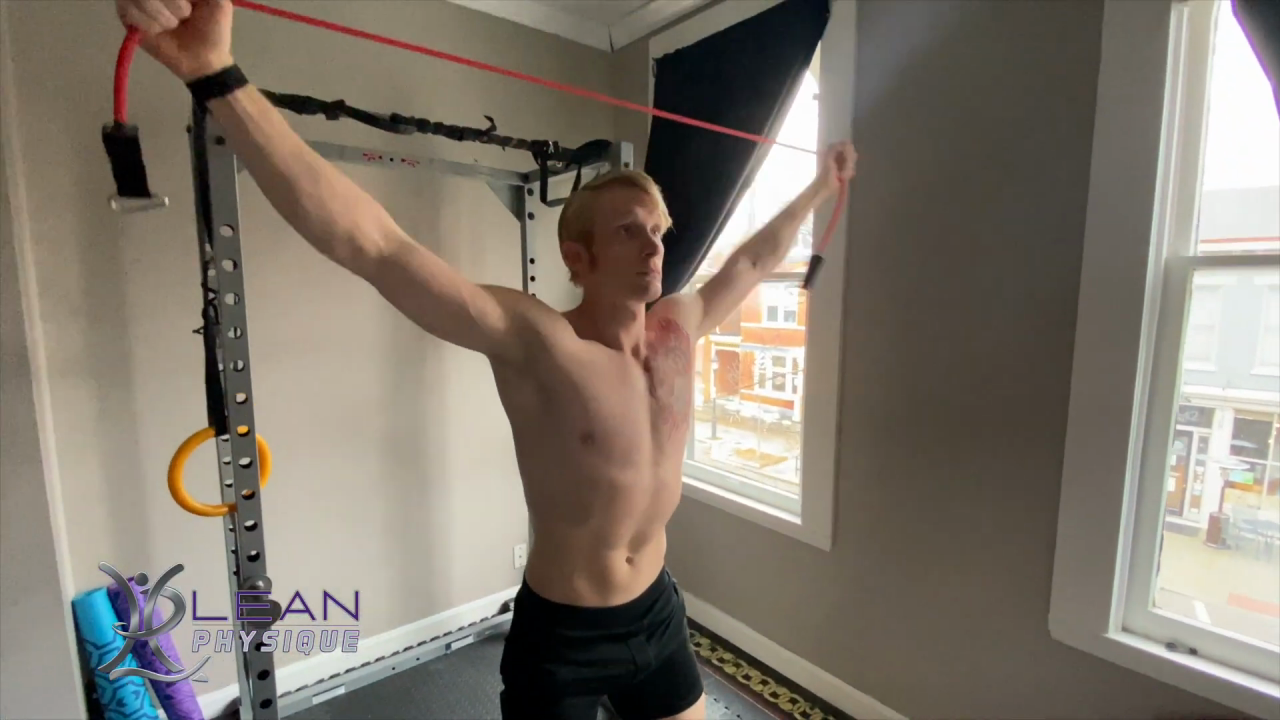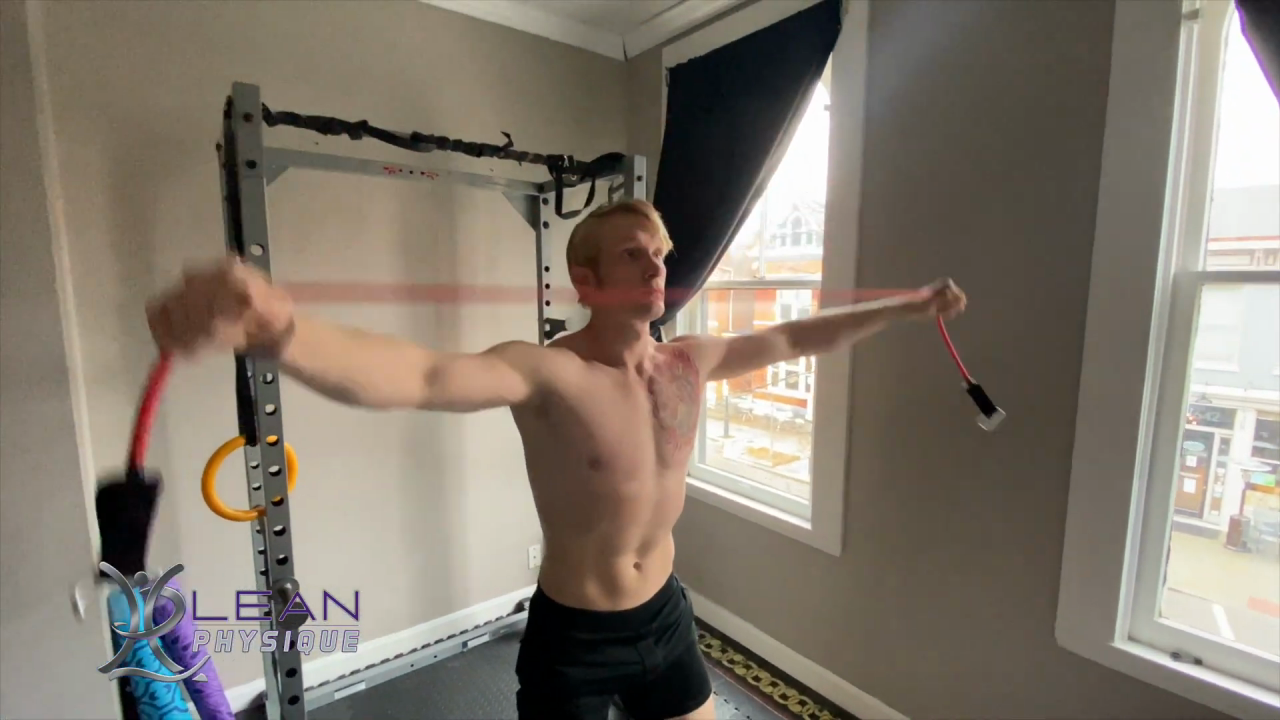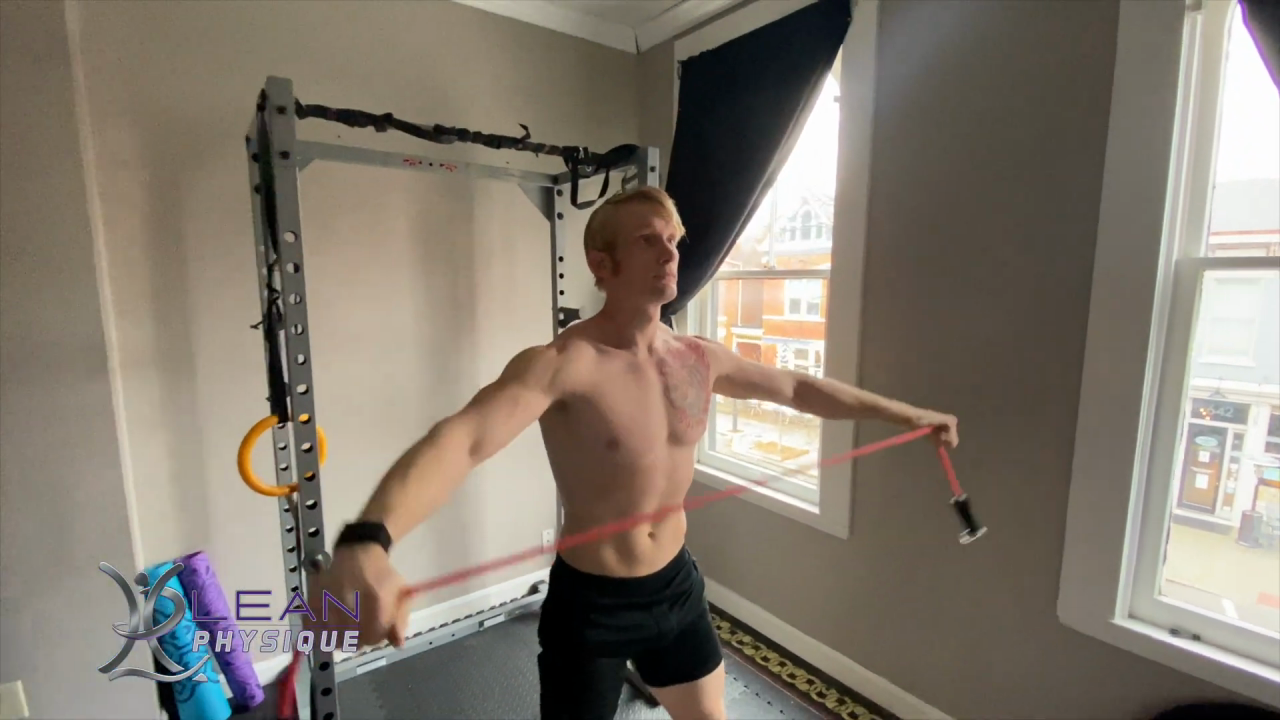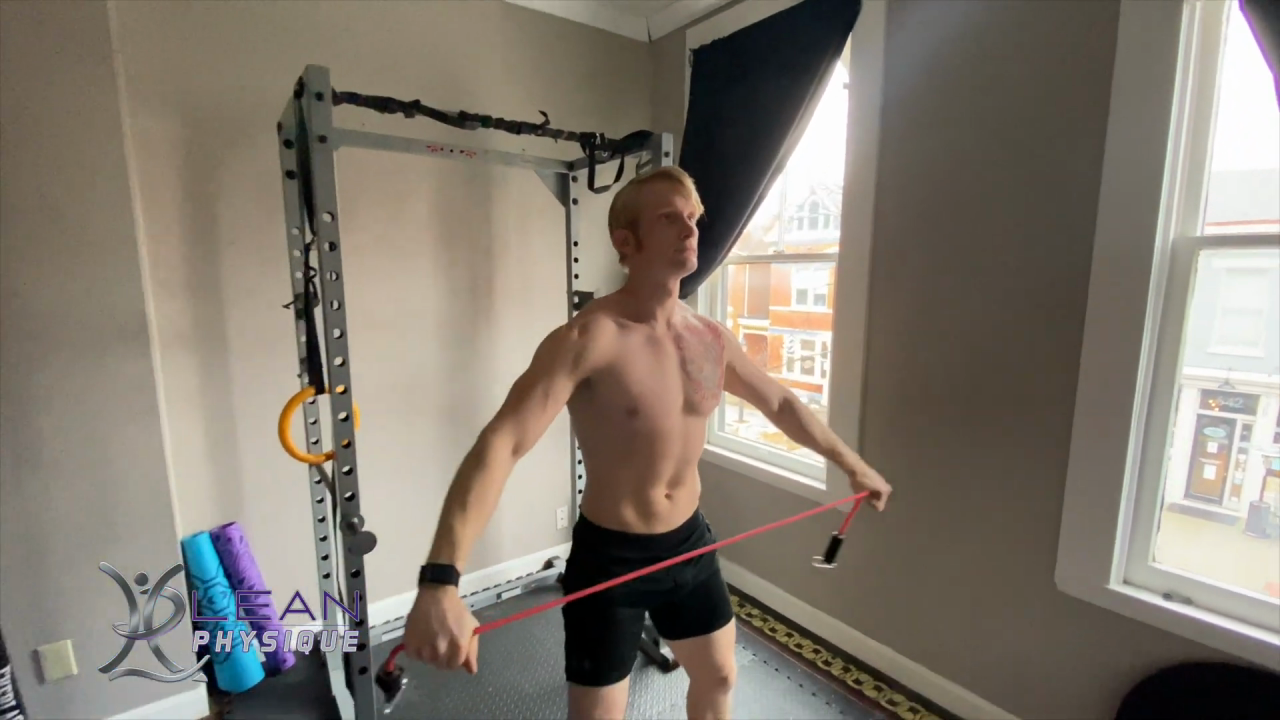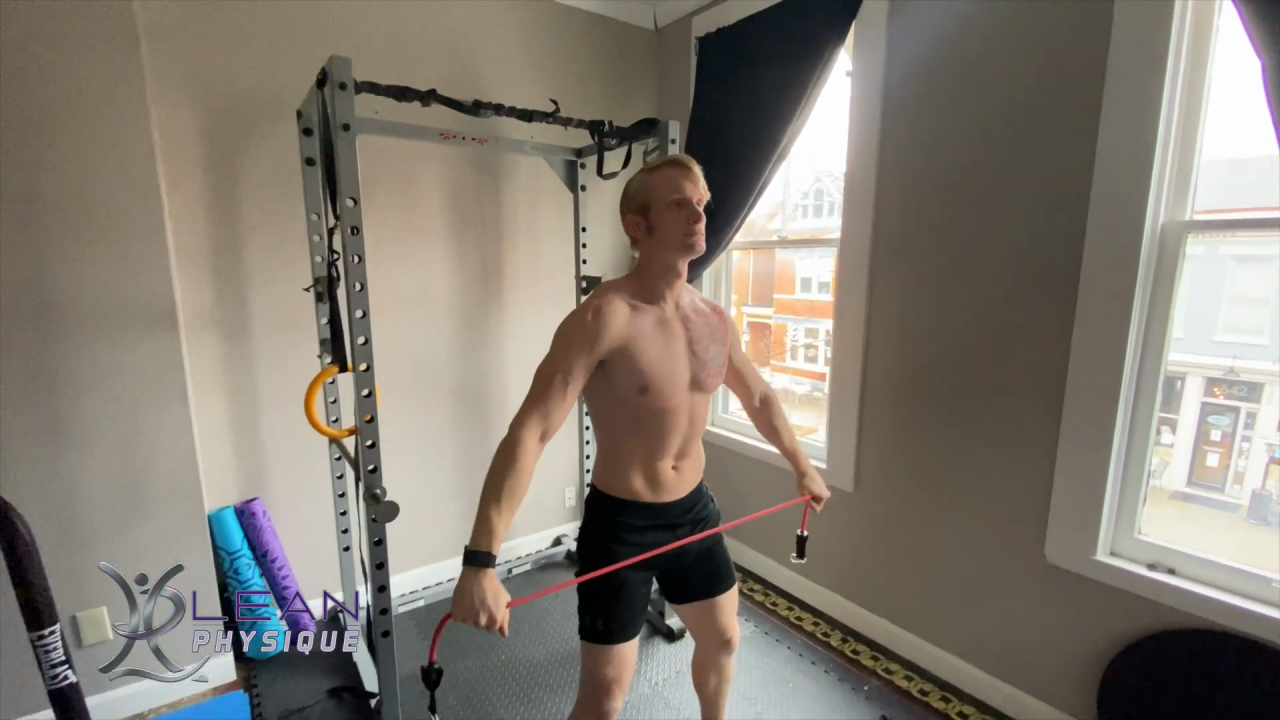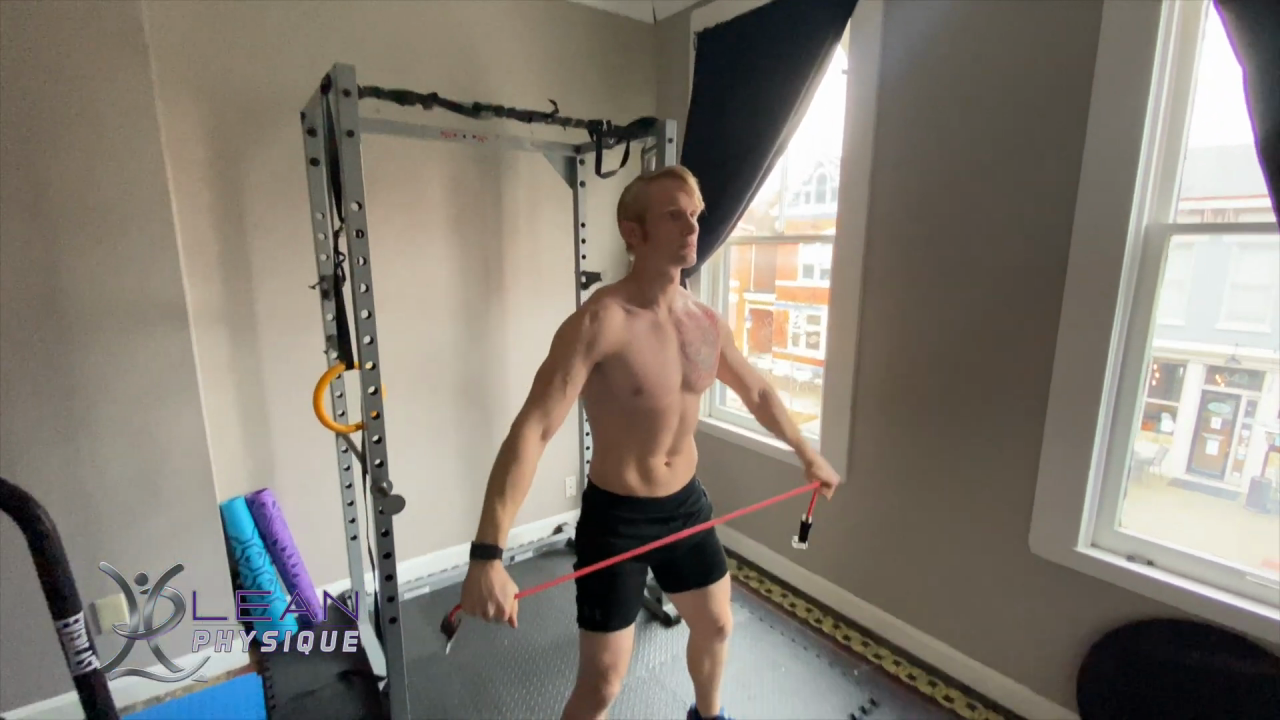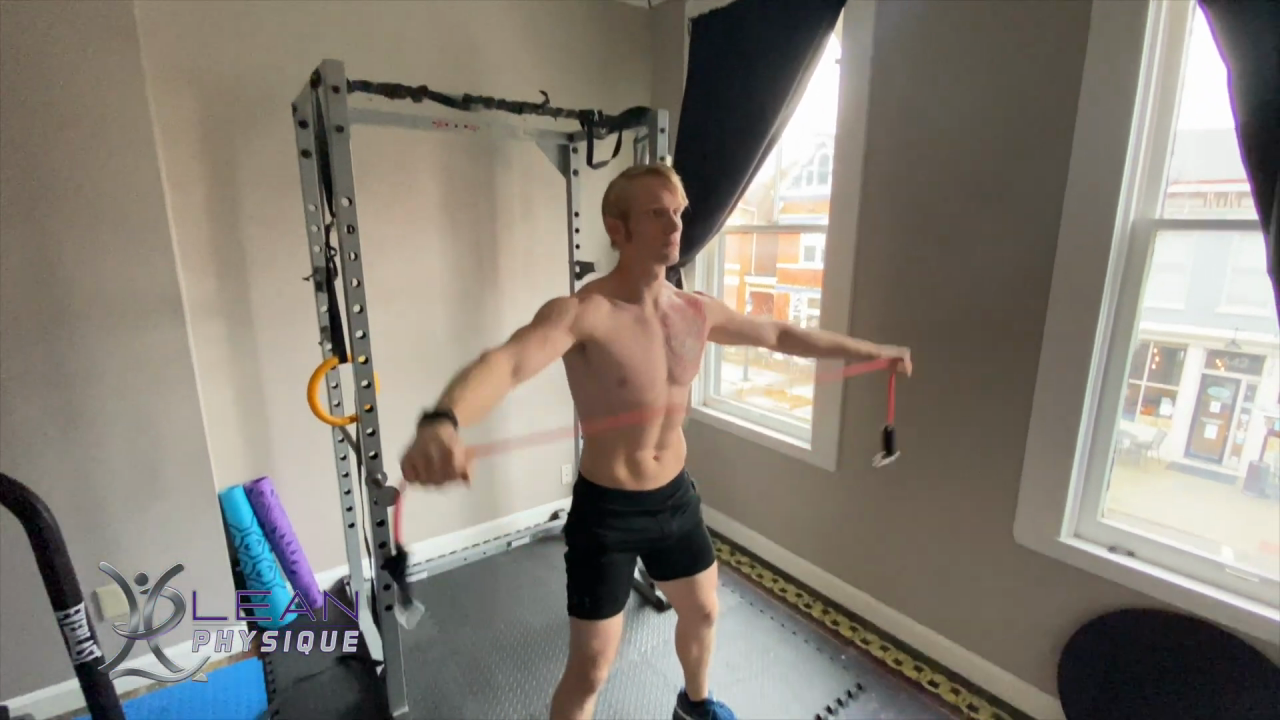
dt=0.3s
person 1, frame 1
left shoulder: (675, 329)
right shoulder: (535, 338)
left elbow: (749, 262)
left wrist: (820, 187)
left hip: (652, 613)
right hip: (557, 640)
person 1, frame 2
left shoulder: (688, 361)
right shoulder: (545, 374)
left elbow: (796, 335)
right elbow: (417, 375)
left wrist: (911, 305)
left hip: (661, 615)
right hip: (570, 640)
person 1, frame 3
left shoulder: (698, 358)
right shoulder: (562, 364)
left elbow: (799, 387)
right elbow: (460, 439)
left wrist: (908, 416)
right wrist: (368, 541)
left hip: (674, 586)
right hip: (588, 603)
person 1, frame 4
left shoulder: (711, 339)
right shoulder: (587, 339)
left elbow: (782, 403)
right elbow: (500, 445)
left wrist: (853, 465)
right wrist: (439, 583)
left hip: (688, 544)
right hip: (609, 557)
person 1, frame 5
left shoulder: (715, 319)
right shoulder: (601, 319)
left elbow: (759, 398)
right elbow: (529, 434)
left wrist: (802, 467)
right wrist: (480, 563)
left hip: (693, 512)
right hip: (620, 524)
left knee: (722, 638)
person 1, frame 6
left shoulder: (707, 321)
right shoulder: (599, 323)
left elbow: (758, 391)
right elbow: (530, 432)
left wrist: (809, 456)
right wrist: (487, 556)
left hip: (687, 506)
right hip: (616, 518)
left knee: (716, 626)
person 1, frame 7
left shoulder: (697, 310)
right shoulder: (583, 313)
left elbow: (780, 333)
right elbow: (505, 363)
right wrist: (440, 423)
left hip: (676, 498)
right hip: (606, 510)
left knee: (703, 612)
right knee: (591, 668)
